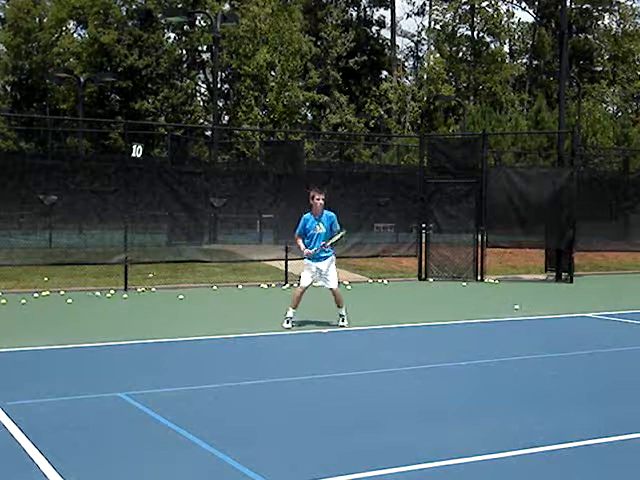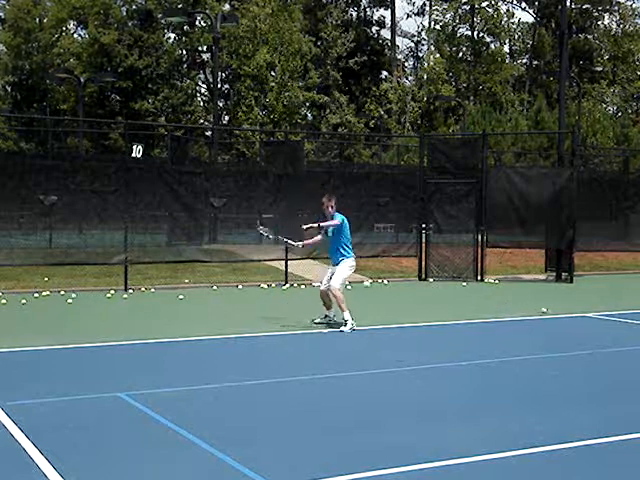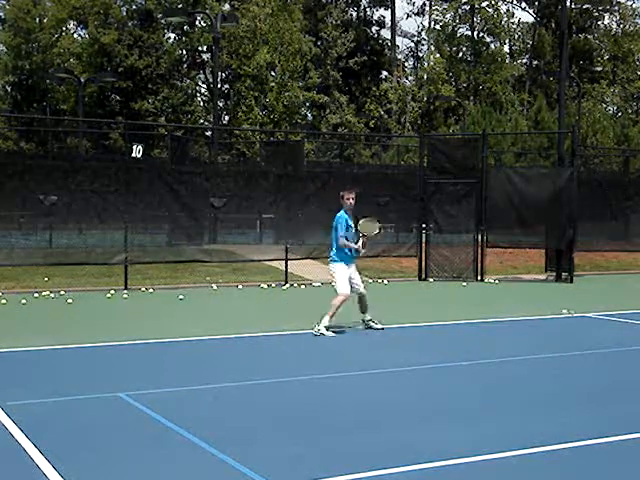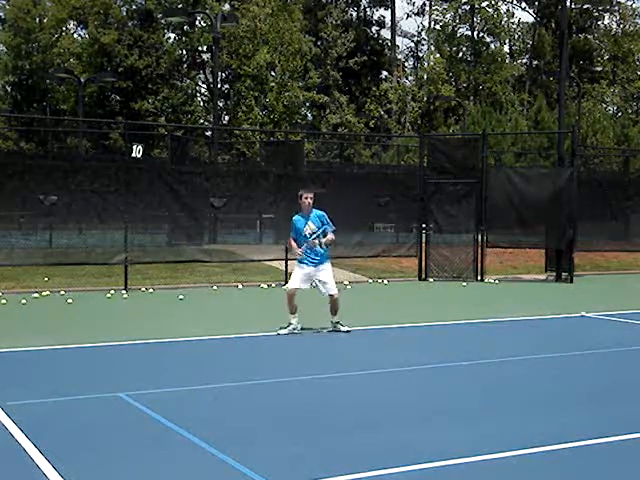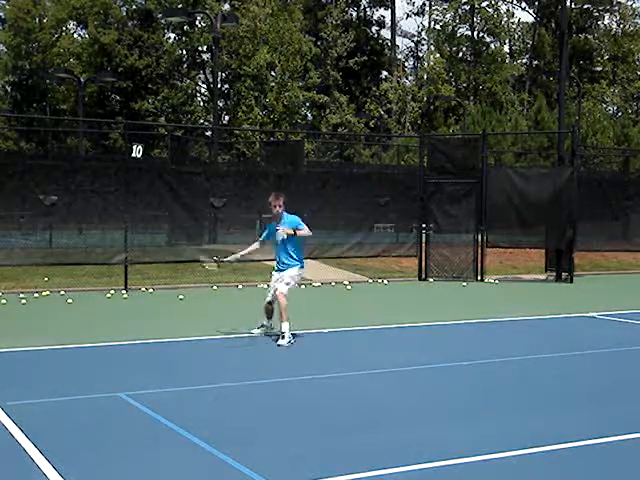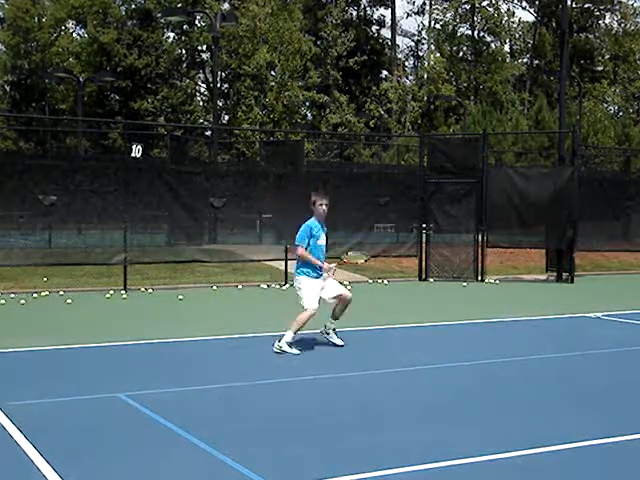
dt=0.7s
person 1, frame 1
left shoulder: (330, 216)
right shoulder: (306, 218)
left elbow: (336, 235)
right elbow: (298, 237)
left wrist: (328, 244)
right wrist: (303, 249)
left hip: (328, 259)
right hip: (310, 260)
left knee: (334, 288)
right knee: (302, 286)
left ankle: (342, 315)
right ankle: (289, 316)
person 1, frame 2
left shoulder: (340, 218)
right shoulder: (327, 224)
left elbow: (334, 223)
right elbow: (322, 236)
left wrist: (315, 225)
right wrist: (304, 243)
left hip: (347, 260)
right hip: (335, 262)
left knee: (335, 288)
right knee: (323, 290)
left ankle: (349, 321)
right ankle: (329, 315)
person 1, frame 3
left shoulder: (349, 217)
right shoulder: (341, 217)
right elbow: (341, 242)
left wrist: (357, 246)
right wrist: (356, 246)
left hip: (349, 263)
right hip: (338, 262)
left knee: (361, 292)
right knee: (344, 294)
left ankle: (367, 320)
right ankle: (322, 325)
person 1, frame 4
left shoulder: (321, 215)
right shoulder: (295, 220)
left elbow: (332, 237)
right elbow: (293, 239)
left wrist: (320, 242)
right wrist: (295, 249)
left hip: (321, 263)
right hip: (303, 263)
left knee: (334, 296)
right knee: (290, 290)
left ankle: (335, 322)
right ankle: (294, 323)
person 1, frame 5
left shoulder: (293, 219)
right shoulder: (271, 226)
left elbow: (308, 233)
right elbow: (259, 243)
left wrist: (292, 232)
right wrist: (240, 254)
left hip: (294, 267)
right hip: (279, 269)
left knee: (279, 293)
right knee: (268, 302)
left ankle: (286, 333)
right ankle: (267, 324)
person 1, frame 6
left shoulder: (323, 228)
right shoulder: (308, 226)
right elbow: (299, 252)
left wrist: (326, 265)
right wrist: (321, 264)
left hip: (321, 276)
right hip: (306, 276)
left knee: (346, 297)
right knee: (311, 309)
left ankle: (329, 329)
right ankle: (283, 342)
